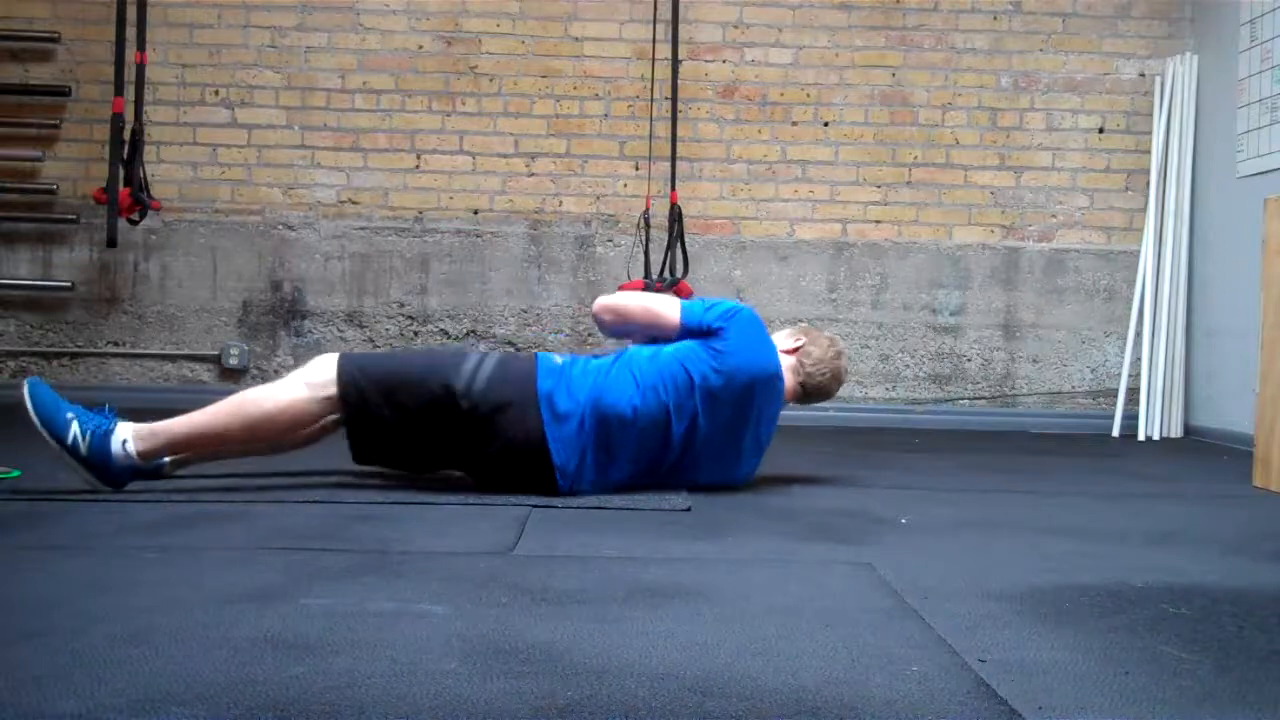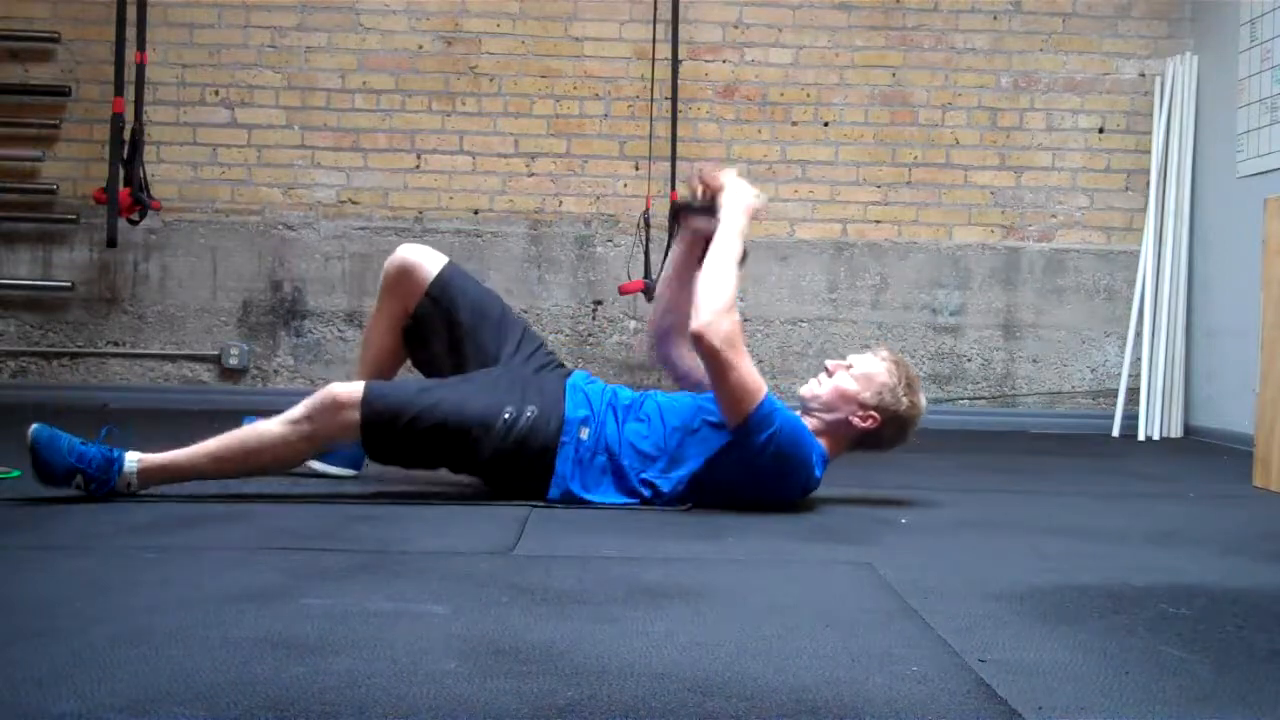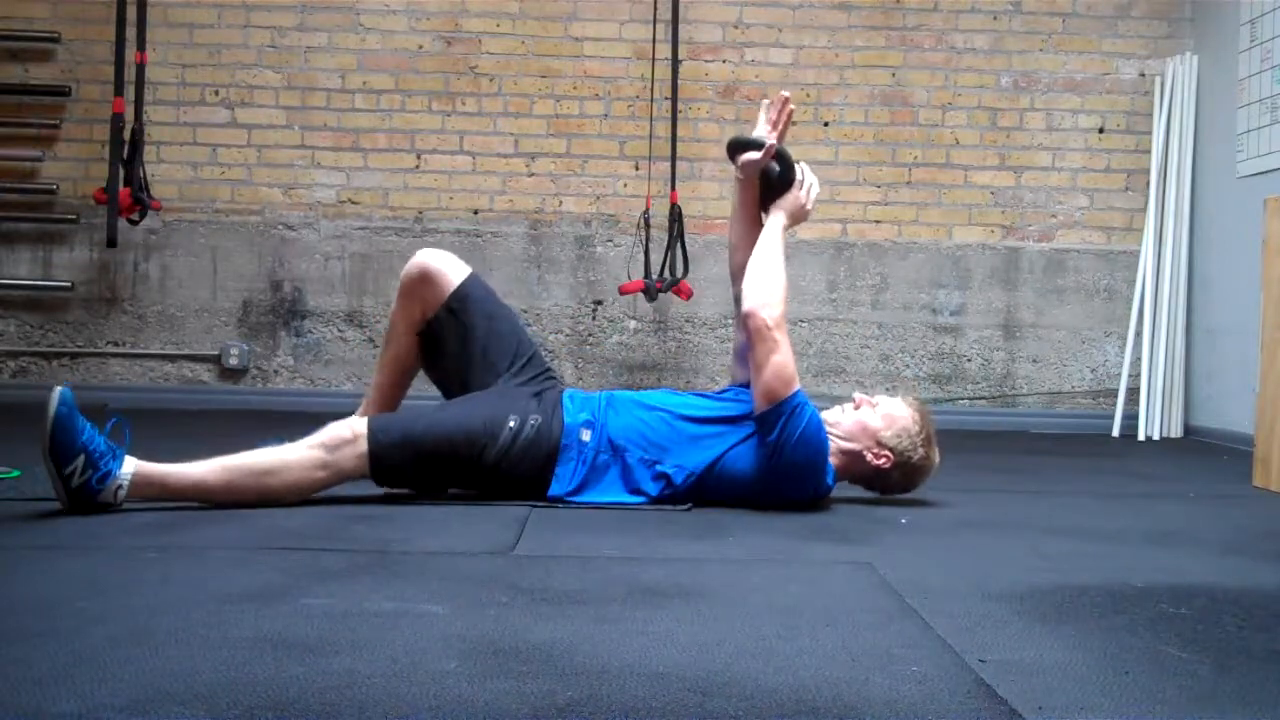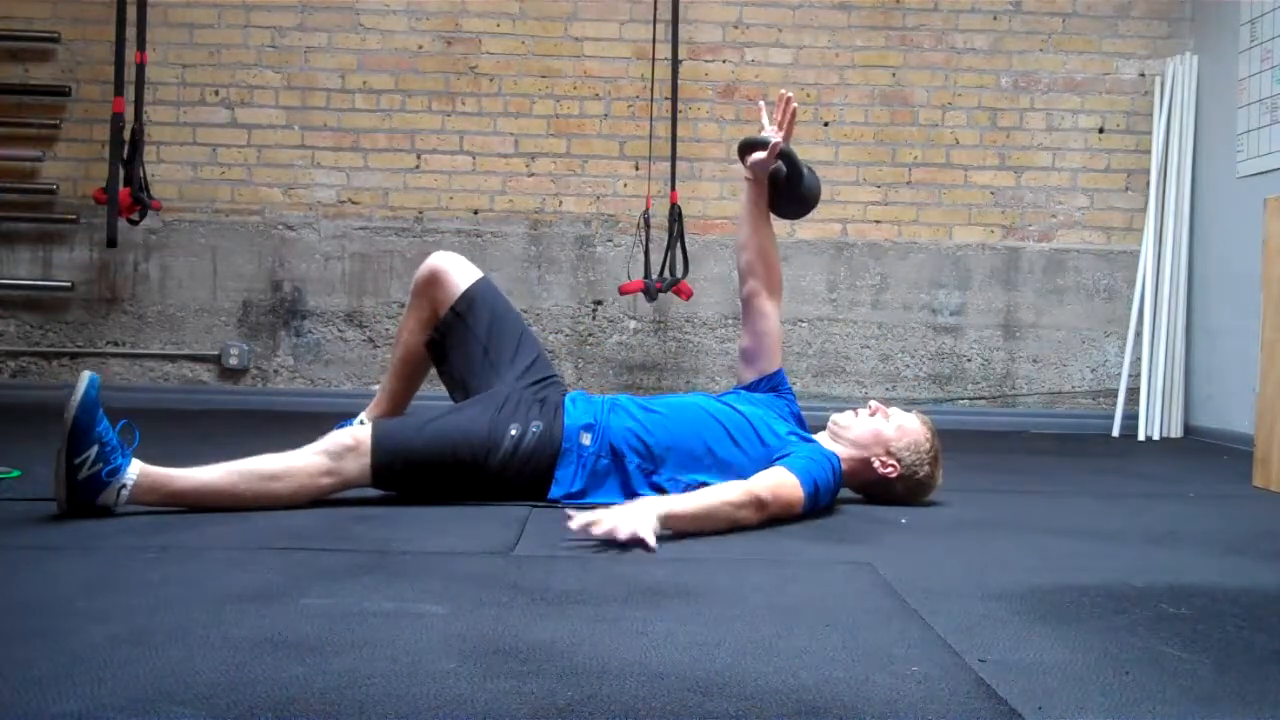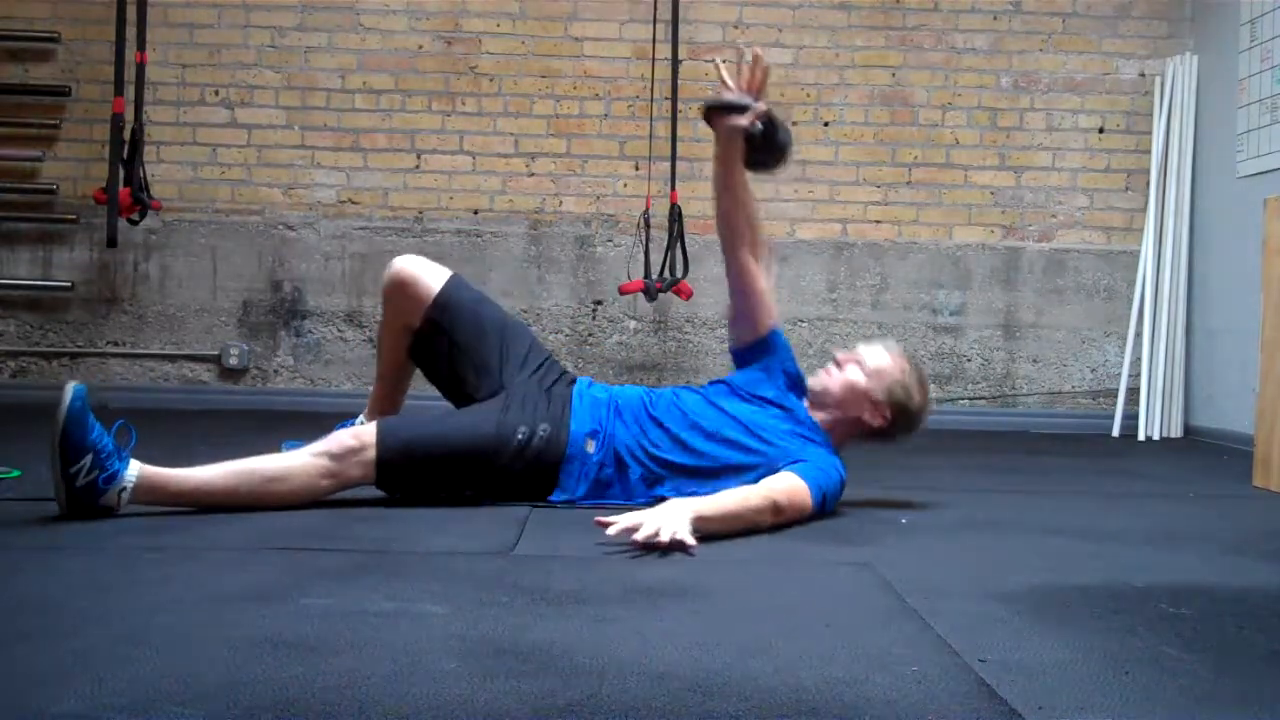
dt=1s
person 1, frame 1
left shoulder: (744, 332)
right shoulder: (743, 449)
left elbow: (610, 308)
left hip: (535, 407)
right hip: (554, 467)
left knee: (330, 379)
right knee: (342, 401)
left ankle: (128, 442)
right ankle: (158, 452)
person 1, frame 2
left shoulder: (790, 458)
right shoulder: (777, 426)
left elbow: (708, 335)
right elbow: (664, 337)
left wrist: (735, 222)
right wrist: (698, 235)
left hip: (551, 444)
right hip: (556, 390)
left knee: (331, 405)
right knee: (410, 265)
left ankle: (126, 471)
right ankle: (350, 443)
person 1, frame 3
left shoulder: (801, 462)
right shoulder: (783, 425)
left elbow: (760, 321)
right elbow: (749, 300)
left wrist: (781, 222)
right wrist: (750, 183)
left hip: (554, 454)
right hip: (551, 404)
left knee: (337, 449)
right knee: (430, 271)
left ankle: (120, 478)
right ankle: (372, 423)
person 1, frame 4
left shoulder: (812, 470)
right shoulder: (781, 414)
left elbow: (753, 498)
right elbow: (759, 296)
left wrist: (651, 506)
right wrist: (759, 183)
left hip: (548, 453)
right hip: (551, 403)
left knee: (339, 461)
right knee: (442, 272)
left ankle: (123, 482)
right ankle: (376, 421)
person 1, frame 5
left shoulder: (816, 467)
right shoulder: (781, 385)
left elbow: (772, 502)
right elbow: (743, 258)
left wrist: (684, 508)
right wrist: (729, 143)
left hip: (549, 454)
right hip: (557, 394)
left knee: (342, 461)
right knee: (407, 279)
left ankle: (124, 481)
right ankle: (377, 425)
